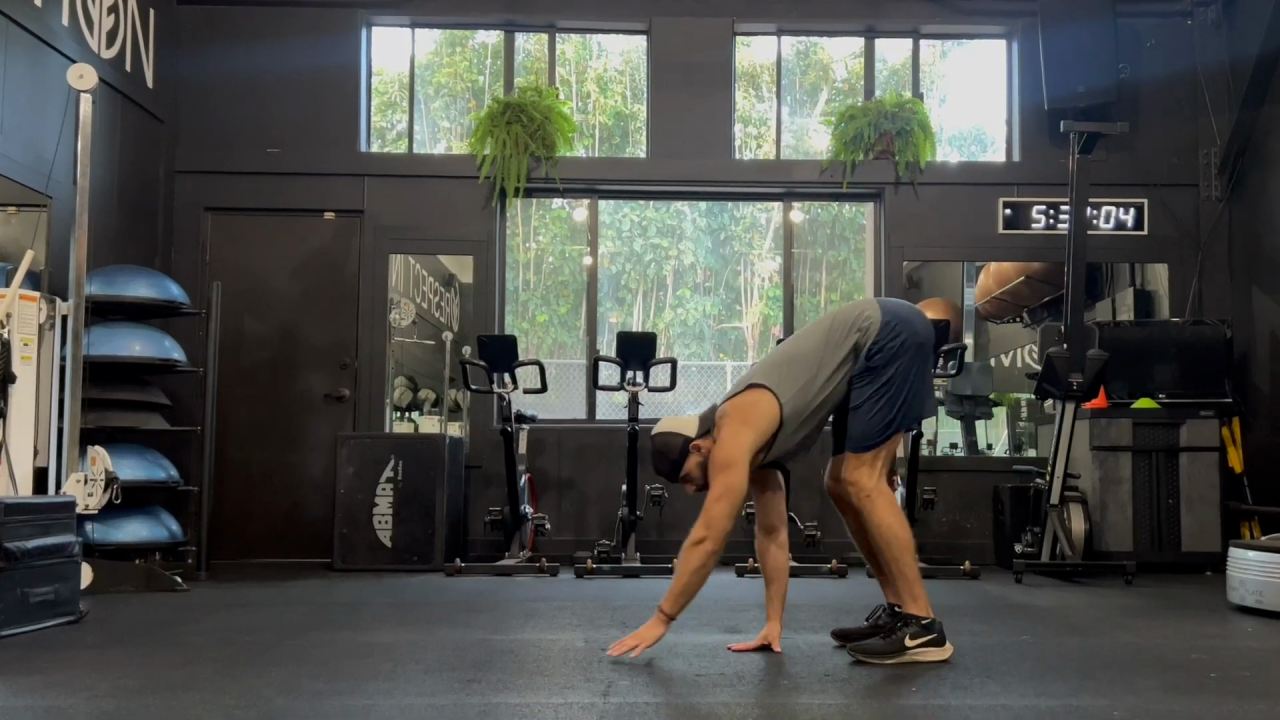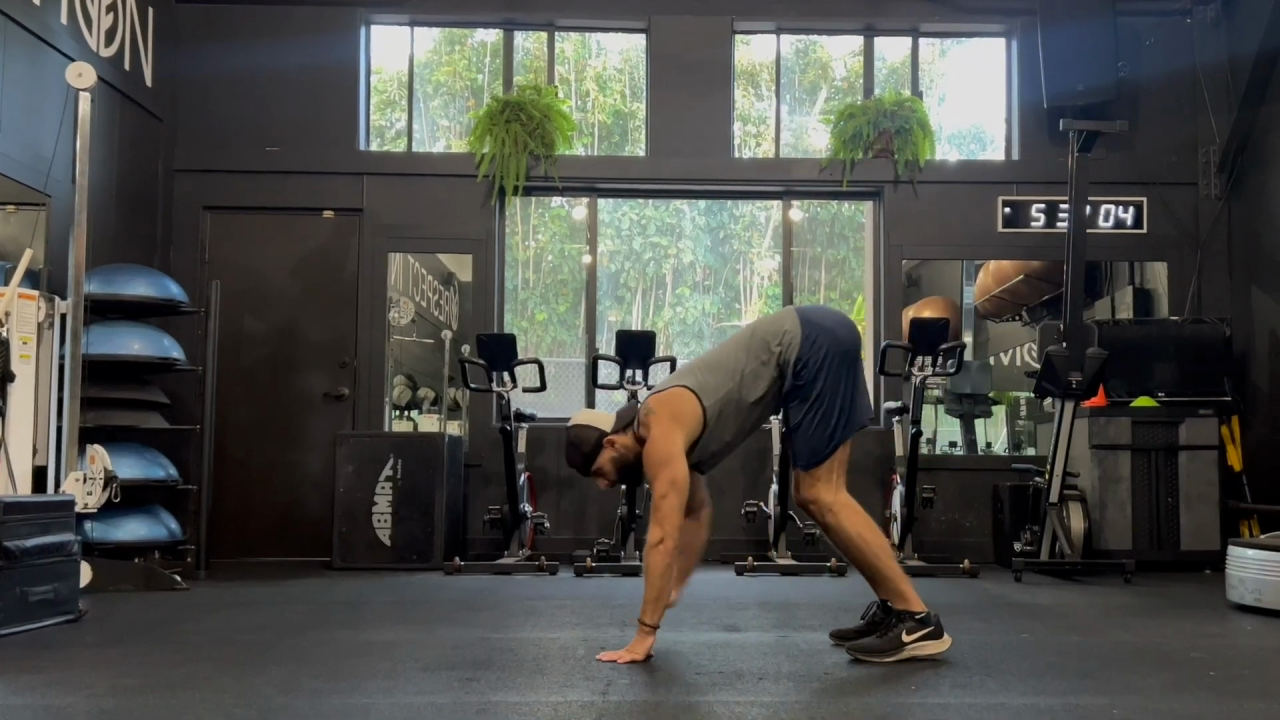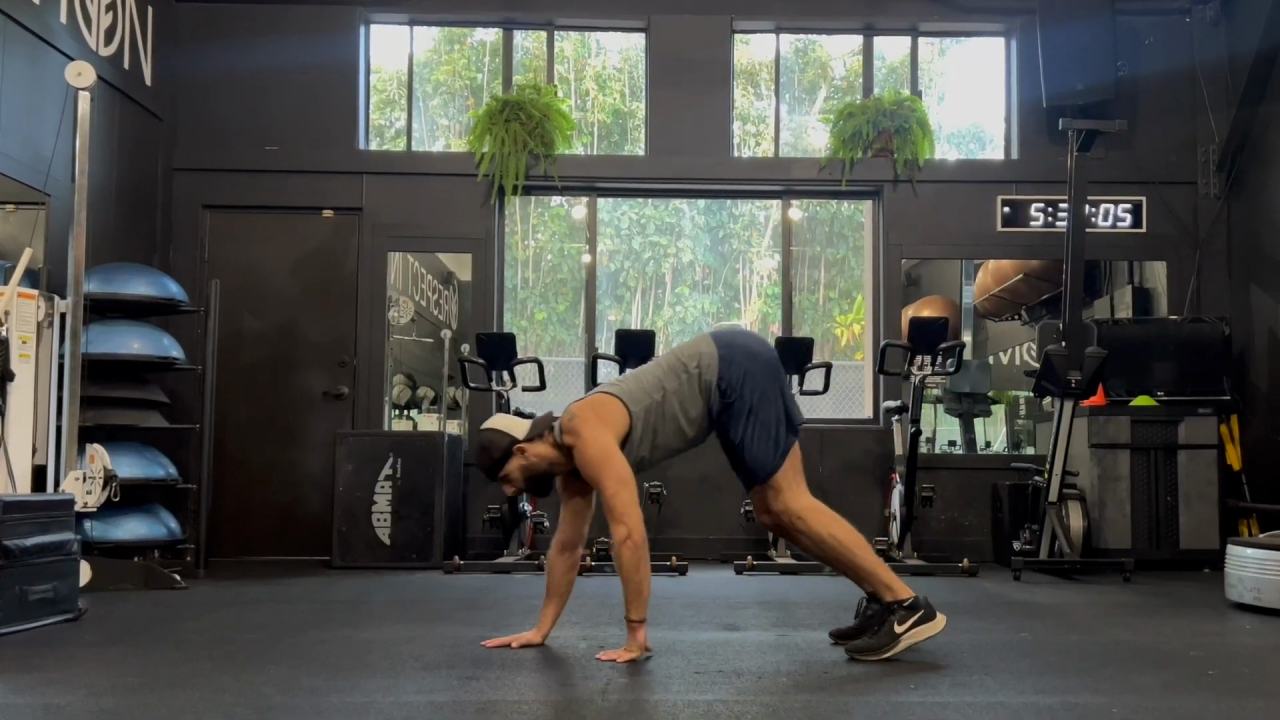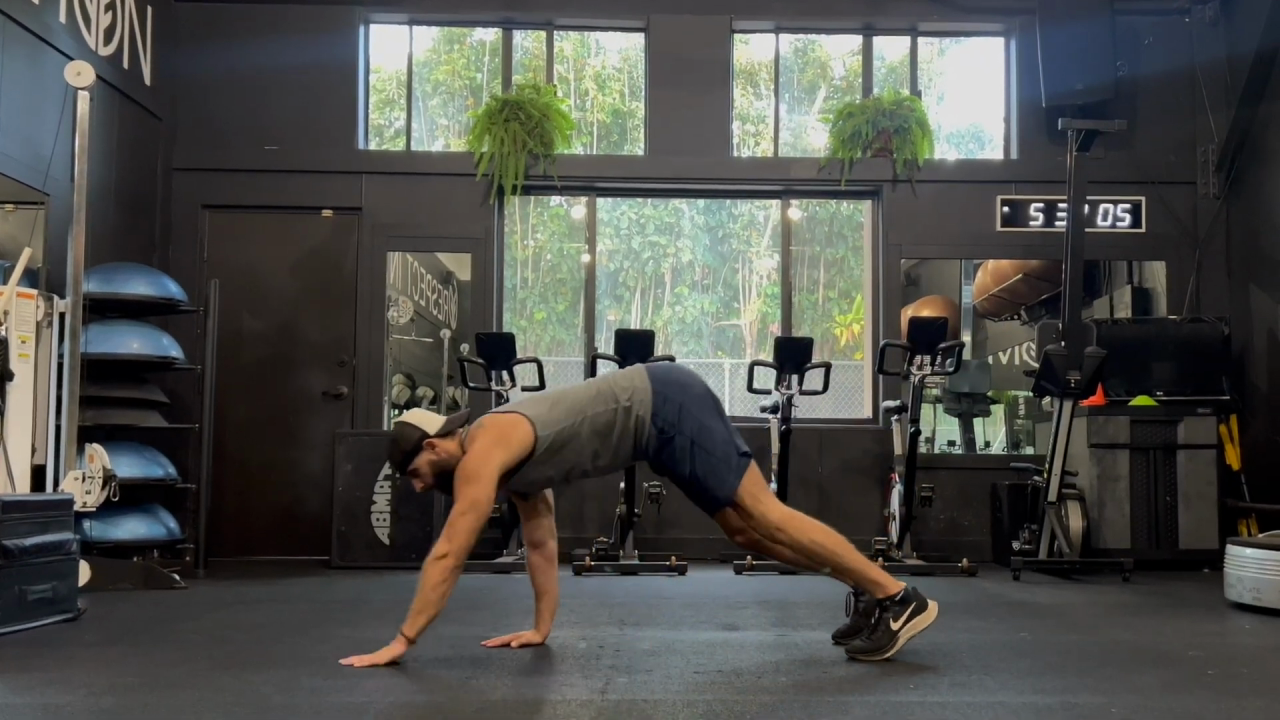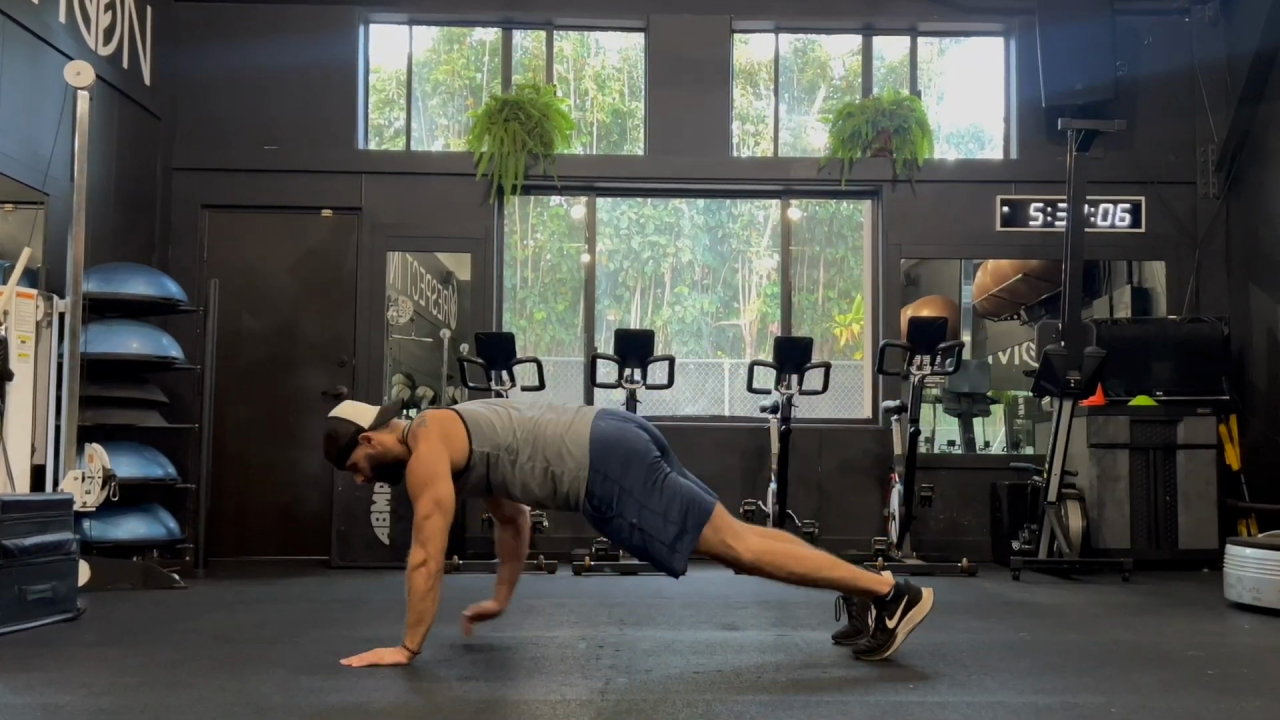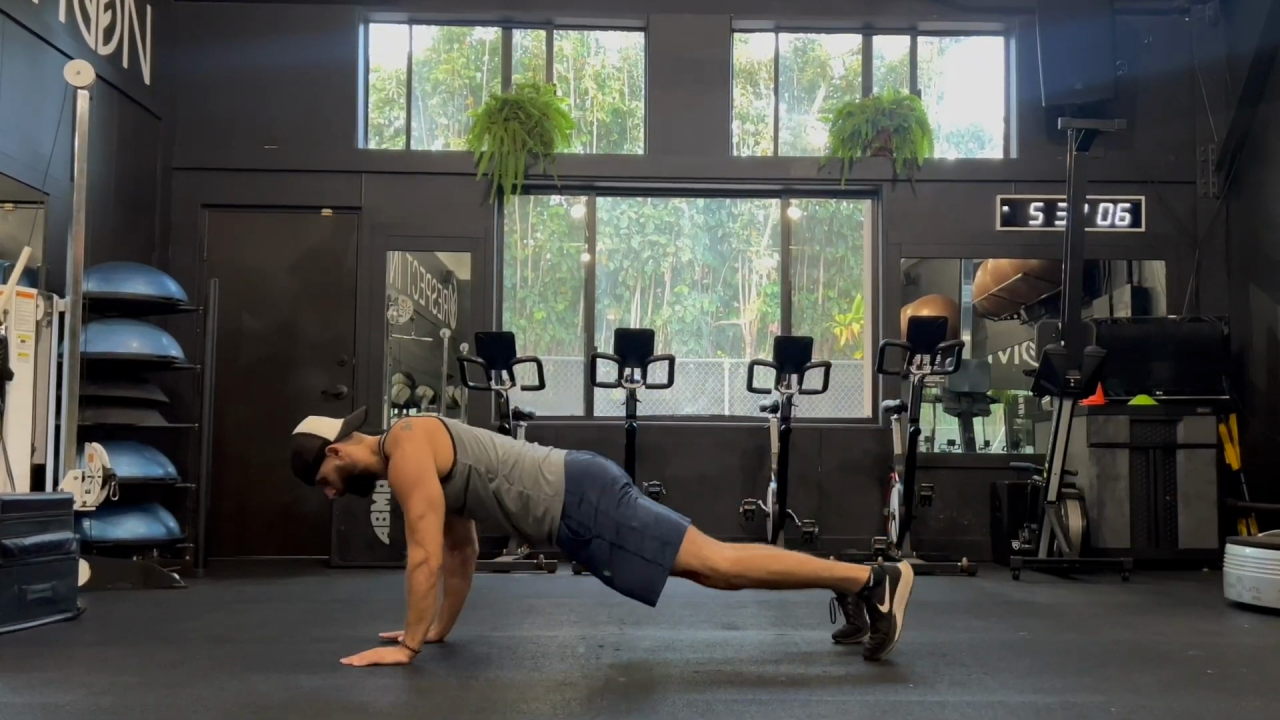
dt=0.5s
person 1, frame 1
left shoulder: (736, 435)
right shoulder: (753, 442)
left elbow: (706, 539)
right elbow: (773, 531)
left wrist: (659, 621)
right wrist: (774, 622)
left hip: (890, 332)
right hip: (875, 337)
left knee: (861, 483)
right knee: (842, 485)
left ankle: (922, 626)
right ankle: (899, 611)
person 1, frame 2
left shoulder: (659, 433)
right shoulder: (673, 434)
left elbow: (662, 536)
right elbow: (695, 511)
left wrist: (645, 635)
right wrist: (674, 585)
left hip: (815, 343)
right hip: (811, 343)
left knee: (821, 497)
right knee: (813, 496)
left ankle: (917, 620)
right ankle: (892, 608)
person 1, frame 3
left shoulder: (586, 437)
right shoulder: (570, 459)
left elbow: (630, 532)
right elbow: (567, 544)
left wrist: (636, 623)
right wrist: (544, 625)
left hip: (731, 367)
right hip: (726, 381)
left knee: (790, 504)
right knee: (774, 514)
left ankle: (908, 606)
right ankle: (881, 599)
person 1, frame 4
left shoulder: (483, 450)
right shoulder: (508, 465)
left elbow: (448, 554)
right elbow: (541, 543)
left wrist: (402, 641)
right wrist: (542, 627)
left hip: (667, 405)
right hip: (659, 414)
left knee: (763, 516)
right knee: (744, 529)
left ankle: (898, 599)
right ankle: (868, 593)
person 1, frame 5
left shoulder: (424, 449)
right shoulder: (450, 436)
left elbow: (425, 558)
right elbow: (514, 514)
left wrist: (408, 646)
right wrist: (502, 597)
left hip: (605, 469)
right hip: (615, 437)
left knee: (738, 546)
right knee: (733, 533)
left ankle: (890, 592)
right ankle: (866, 590)
person 1, frame 6
left shoulder: (404, 449)
right shoulder: (424, 453)
left elbow: (424, 558)
right elbow: (458, 549)
left wrist: (407, 645)
right wrist: (437, 629)
left hip: (580, 504)
right hip: (584, 484)
left knee: (715, 564)
right knee: (713, 556)
left ankle: (871, 579)
right ankle: (850, 586)
